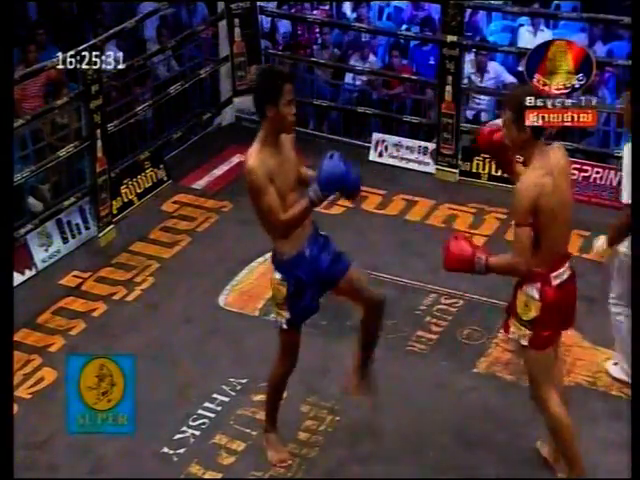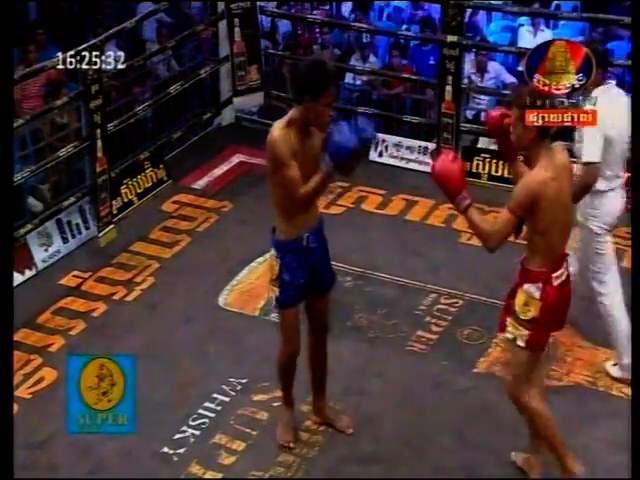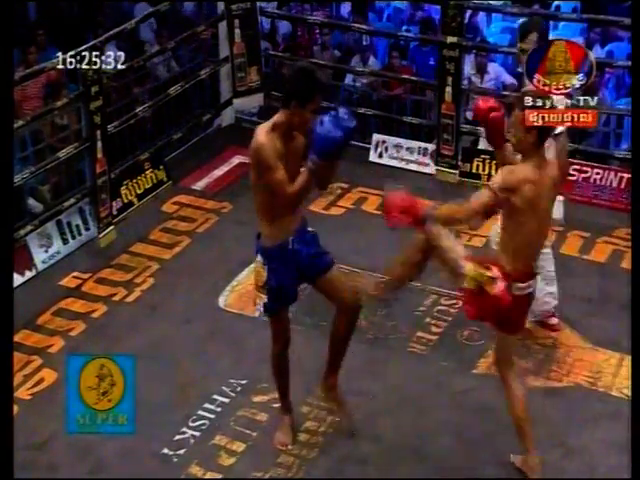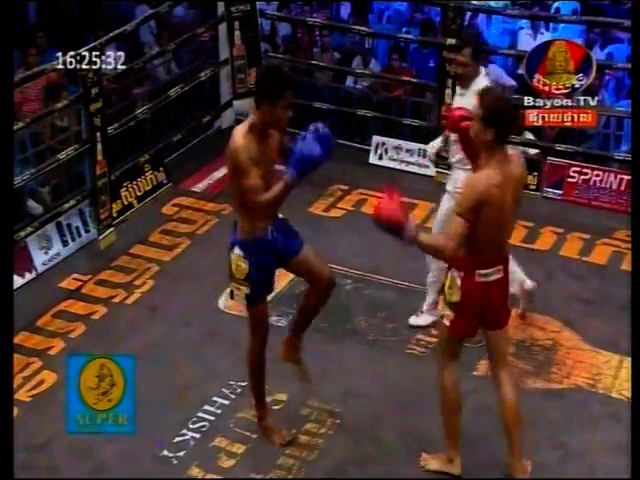
dt=0.4s
person 1, frame 1
left shoulder: (288, 140)
right shoulder: (256, 165)
right elbow: (280, 223)
left wrist: (335, 178)
right wrist: (316, 194)
left hip: (318, 247)
right hip: (291, 262)
left knee: (375, 302)
right knee: (288, 355)
left ankle: (361, 374)
right ankle: (270, 431)
person 1, frame 2
left shoulder: (319, 127)
right shoulder: (279, 137)
left elbow: (346, 171)
right elbow: (300, 198)
left wrist: (354, 146)
right wrist: (332, 160)
left hip: (316, 237)
right hip: (289, 246)
left knee: (320, 328)
right knee: (291, 341)
left ankle: (321, 406)
right ankle: (287, 409)
person 1, frame 3
left shoulder: (301, 135)
right shoulder: (264, 142)
left elbow: (322, 186)
right elbow: (290, 198)
left wrist: (331, 151)
right wrist: (317, 159)
left hip: (303, 238)
right hip: (274, 250)
left knee: (351, 303)
right knee: (282, 339)
left ankle: (330, 379)
right ankle: (285, 413)
person 1, frame 4
left shoulder: (276, 130)
right shoulder: (240, 145)
left elbow: (286, 169)
right elbow: (259, 205)
left wrist: (308, 151)
right wrist: (293, 174)
left hip: (276, 228)
right hip: (251, 241)
left knee: (324, 281)
right knee: (260, 331)
left ankle: (292, 344)
right ankle: (262, 414)
person 2, frame 1
left shoulder: (528, 187)
right shoulder: (558, 155)
left elbow: (521, 263)
left wrist: (478, 261)
right wrist: (505, 161)
left hip: (539, 288)
right hip: (563, 276)
left knee: (544, 391)
right knee: (550, 370)
person 2, frame 2
left shoulder: (535, 183)
right shoulder: (560, 156)
left elbow: (492, 239)
left wrist: (460, 198)
right wrist: (507, 149)
left hip: (538, 288)
right hip: (557, 279)
left knee: (520, 389)
right knee: (531, 372)
person 2, frame 3
left shoulder: (517, 174)
right shoulder: (552, 166)
left elbow: (463, 213)
left wrist: (419, 211)
right wrist: (498, 137)
left hip: (497, 282)
right hip: (522, 287)
left knee: (430, 235)
right knee: (508, 371)
left ankle: (382, 286)
person 2, frame 4
left shoulder: (477, 185)
right shoulder: (517, 164)
left elbow: (448, 249)
left wrist: (406, 228)
right wrist: (467, 145)
left hip: (469, 278)
right hip: (498, 276)
left knee: (447, 361)
right knee: (502, 369)
person 3, frame 1
left shoulder: (631, 152)
left elbow: (628, 216)
left wrist: (608, 241)
left hip: (632, 244)
left knee: (621, 306)
left ankle: (628, 369)
person 3, frame 2
left shoulder: (593, 112)
right shoulder: (620, 98)
left elbow: (589, 176)
left hip: (597, 201)
right hip: (614, 192)
left knee: (605, 281)
right knee: (578, 254)
left ankle: (627, 362)
person 3, frame 3
right shoulder: (534, 82)
left elbow: (559, 146)
left wrist: (555, 195)
left knee: (501, 239)
right knee: (538, 245)
left ankle: (530, 303)
right ankle: (546, 309)
person 3, frame 4
left shoulder: (482, 95)
right shoulder: (463, 86)
right wrist: (440, 140)
left hip: (467, 179)
right hip: (461, 173)
left ankle: (432, 308)
right ankle: (520, 283)
